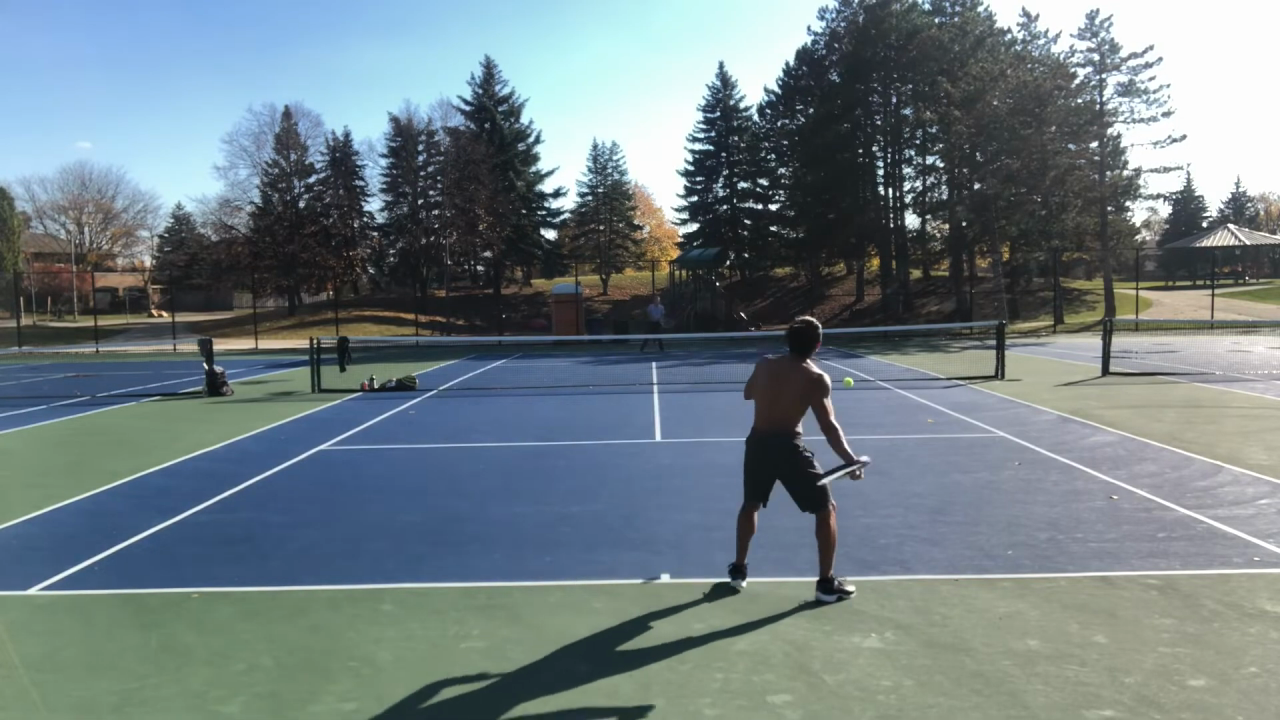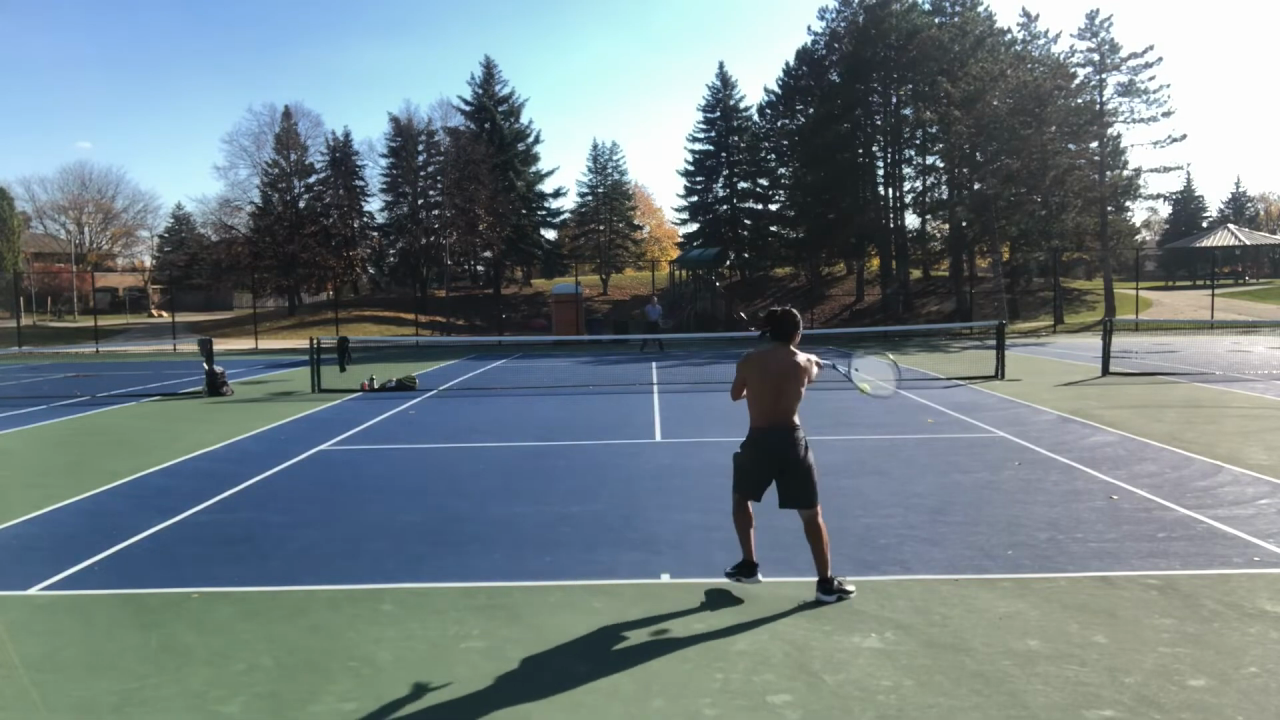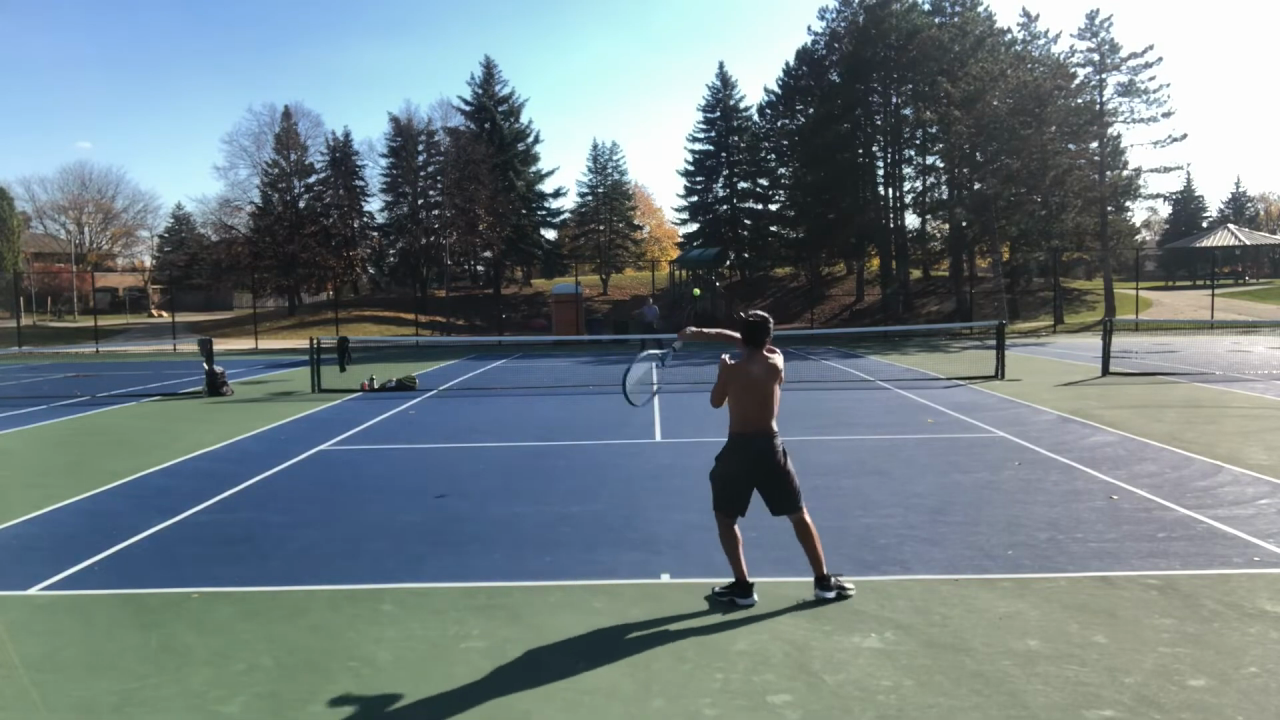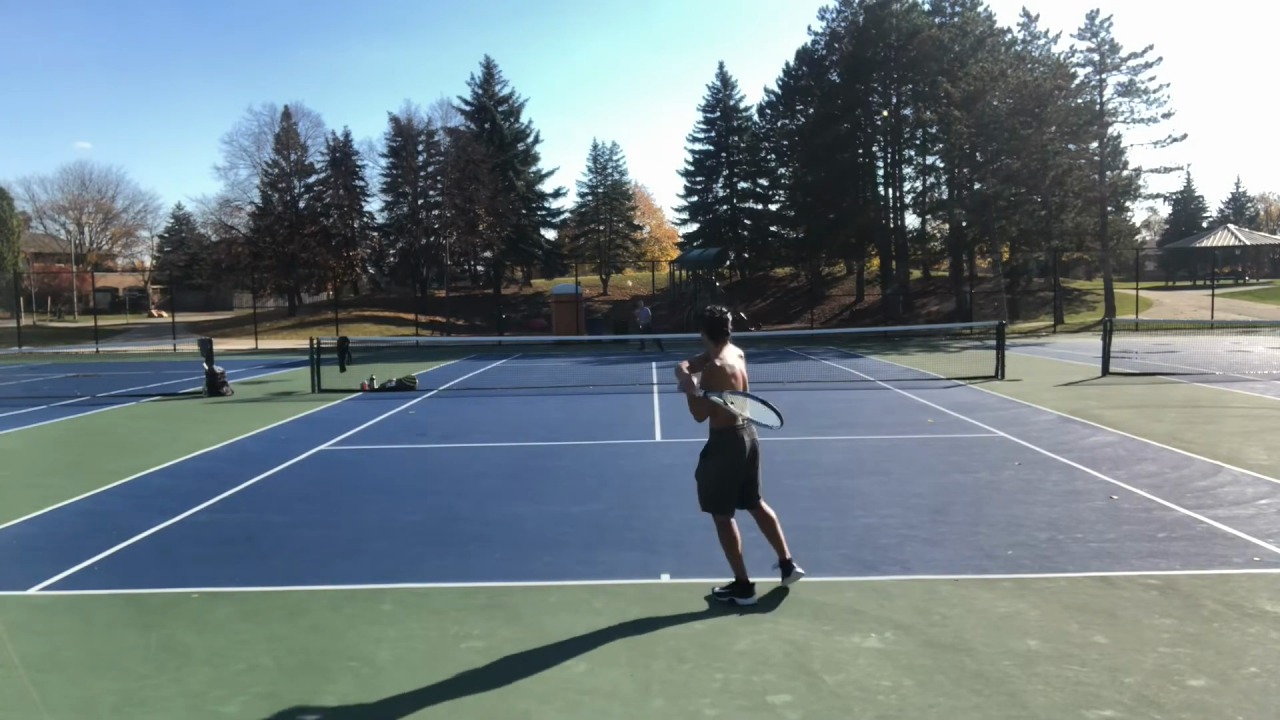
dt=0.2s
person 1, frame 1
left shoulder: (765, 365)
right shoulder: (816, 378)
left elbow: (748, 394)
right elbow: (828, 424)
right wrist: (847, 456)
left hip: (757, 443)
right hip: (788, 446)
left knee: (750, 505)
right knee: (825, 510)
left ankle: (738, 569)
right ankle: (826, 583)
person 1, frame 2
left shoulder: (748, 361)
right shoulder: (804, 363)
left elbow: (735, 395)
left hip: (757, 441)
right hip: (789, 440)
left knee: (741, 498)
right knee: (810, 511)
left ankle: (748, 565)
right ankle: (826, 583)
person 1, frame 3
left shoulder: (732, 370)
right shoulder: (776, 361)
left elbow: (716, 402)
right elbow: (744, 342)
right wrist: (701, 333)
left hip: (739, 448)
right hip: (771, 446)
left knee: (725, 517)
right knee: (799, 514)
left ankle: (742, 586)
right ankle: (824, 580)
person 1, frame 4
left shoulder: (714, 366)
right shoulder: (736, 353)
left elbow: (700, 415)
right elbow: (689, 364)
left wrist: (690, 389)
right wrist: (686, 374)
left hip: (724, 442)
right hip: (747, 435)
left knee: (722, 515)
right knee: (755, 503)
left ankle: (743, 586)
right ankle: (787, 562)
